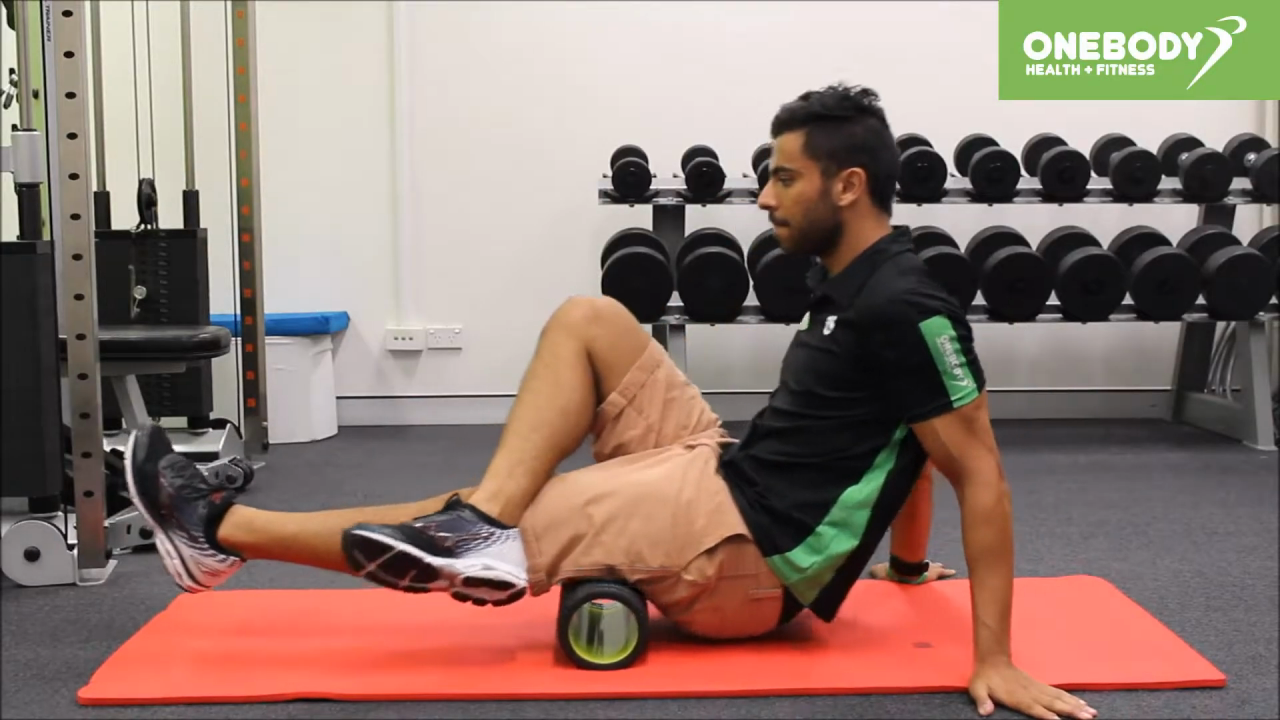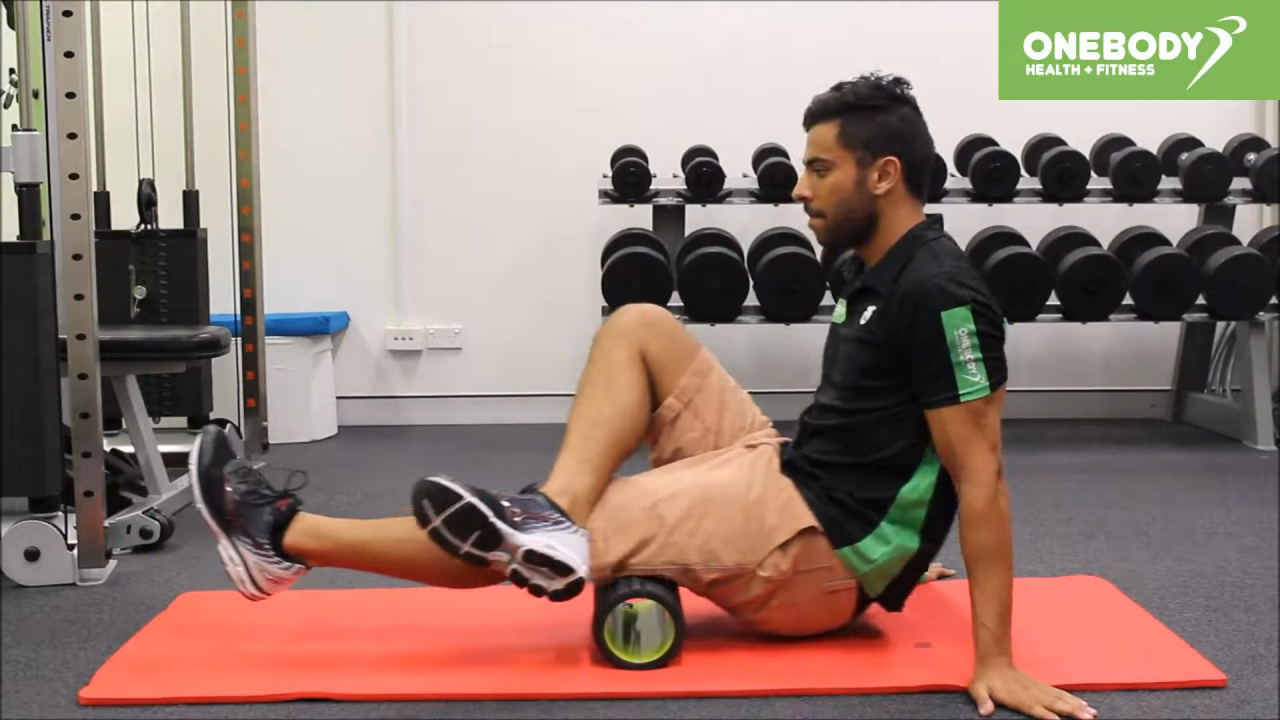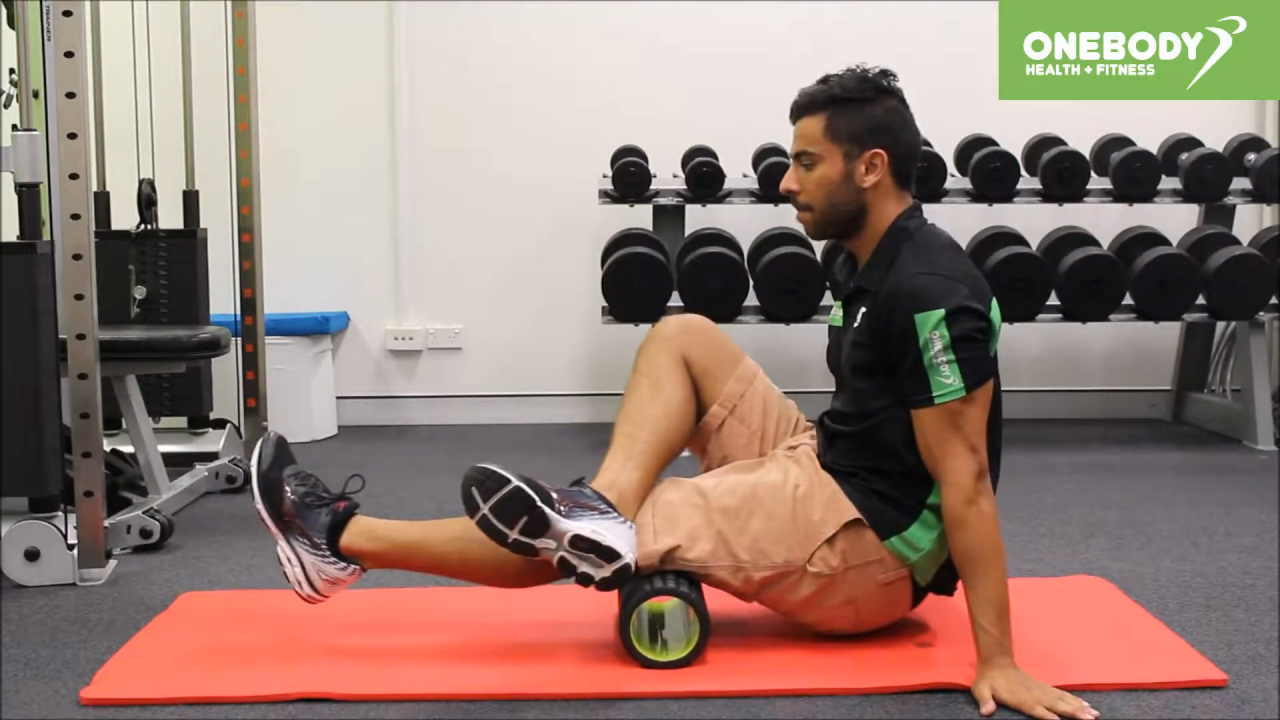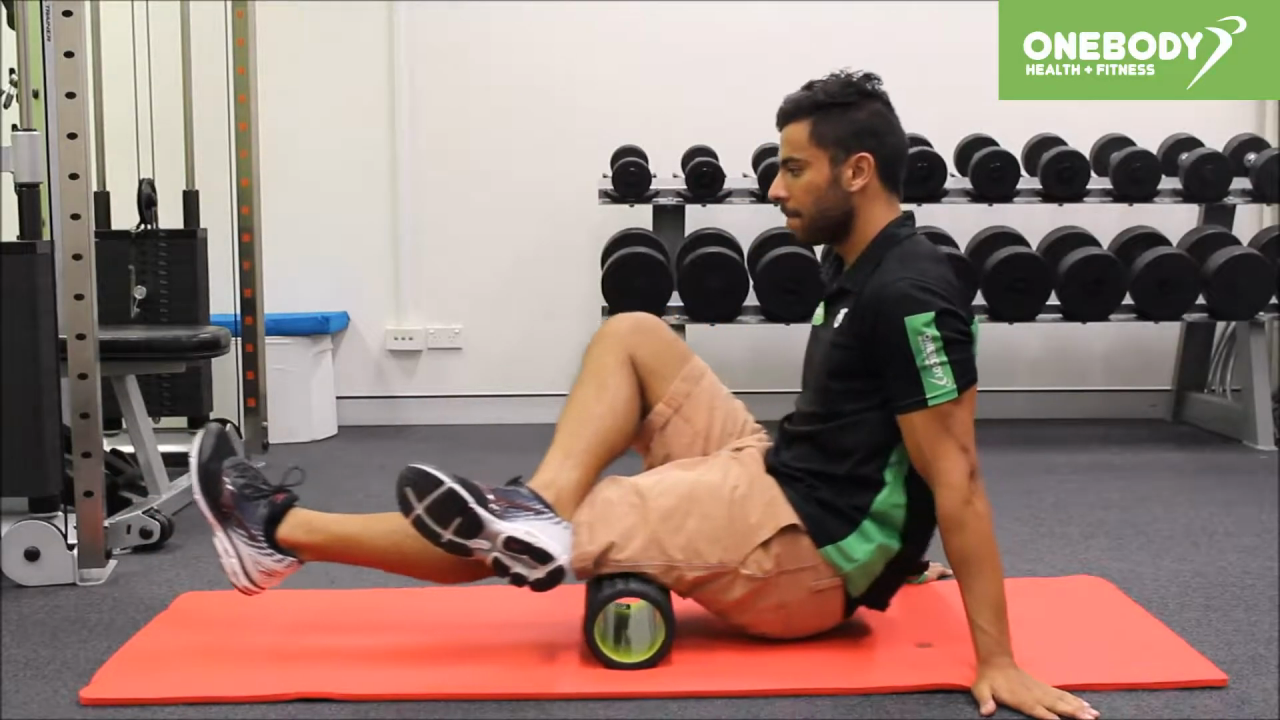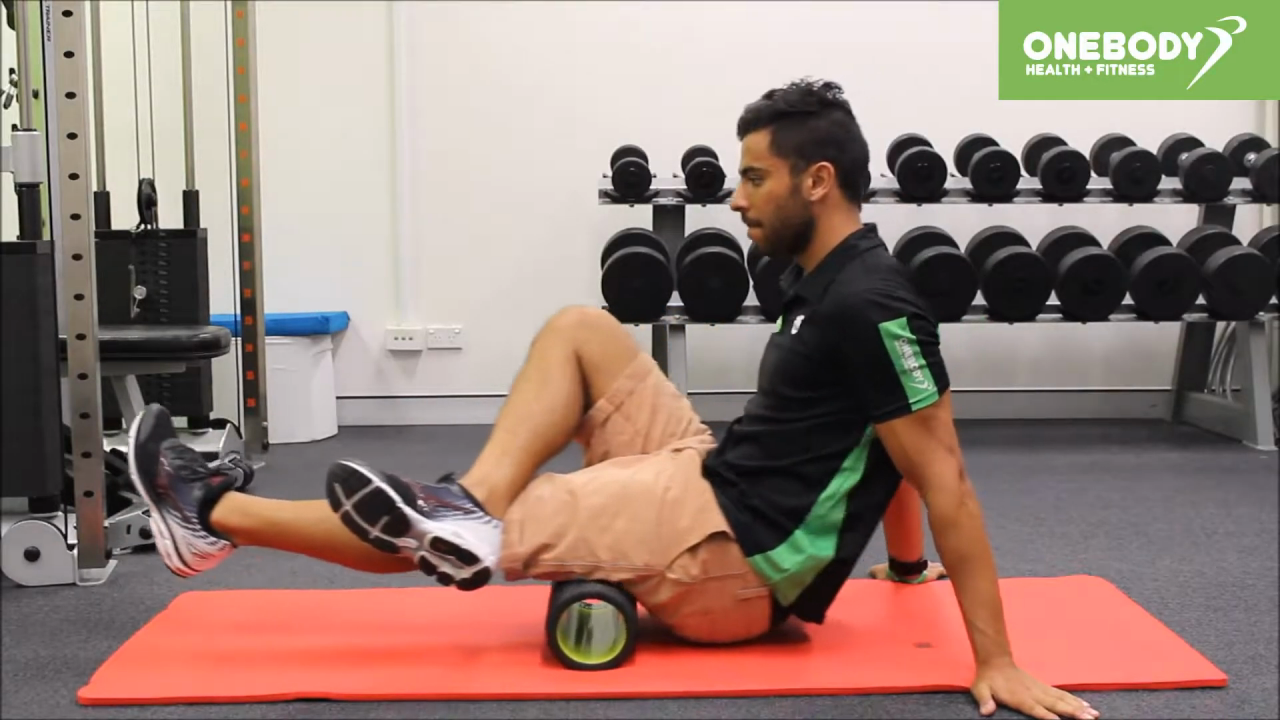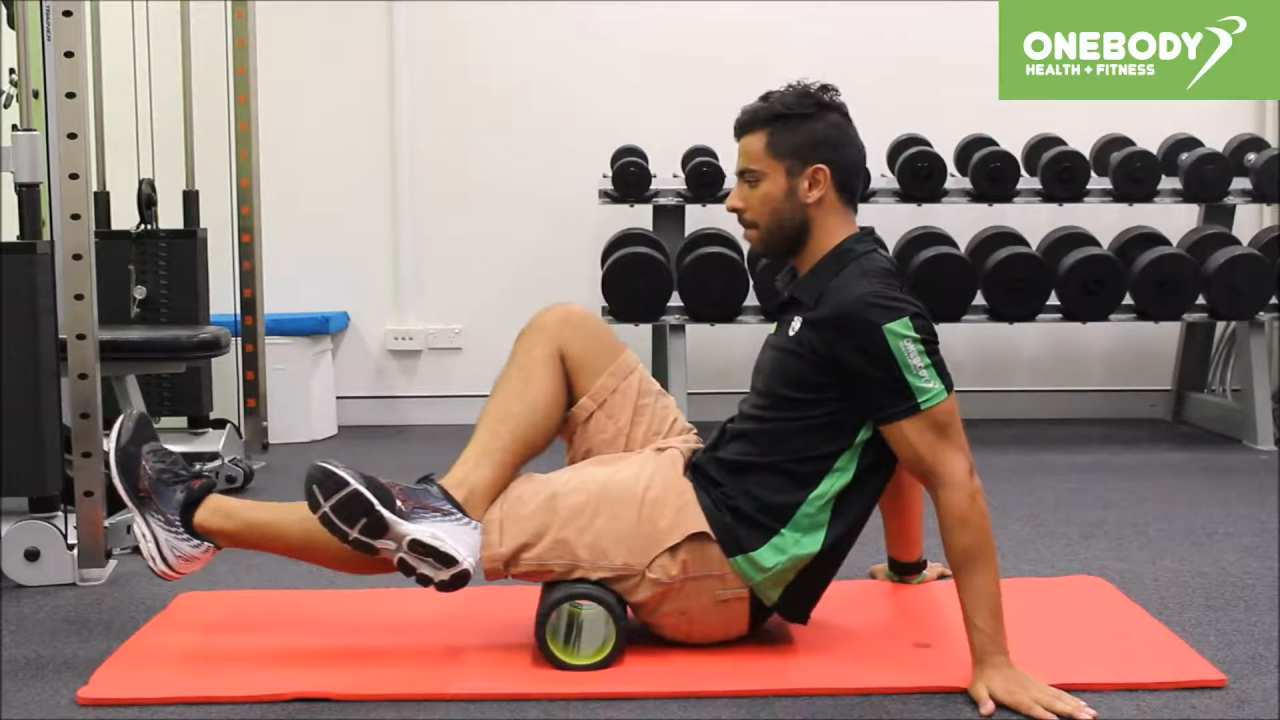
dt=0.4s
person 1, frame 1
left shoulder: (903, 307)
right shoulder: (853, 283)
left elbow: (981, 478)
right elbow: (896, 439)
right wrist: (906, 560)
left hip: (747, 556)
right hip: (731, 482)
left knee: (494, 534)
right knee: (588, 321)
left ankle: (224, 528)
right ankle: (480, 527)
person 1, frame 2
left shoulder: (938, 292)
right shoulder: (879, 273)
left elbow: (980, 476)
right wrist: (906, 547)
left hip: (821, 553)
right hip: (791, 482)
left knee: (508, 549)
right knee: (638, 329)
left ankle: (286, 535)
right ankle: (551, 524)
person 1, frame 3
left shoulder: (925, 289)
right shoulder: (876, 264)
left elbow: (965, 478)
left hip: (865, 553)
right hip: (829, 483)
left knee: (577, 548)
right knee: (682, 339)
left ankle: (342, 538)
right ankle: (597, 516)
person 1, frame 4
left shoulder: (906, 295)
right shoulder: (862, 269)
left elbow: (957, 478)
right elbow: (909, 450)
right wrist: (901, 551)
left hip: (800, 555)
right hip: (775, 485)
left knee: (509, 542)
right knee: (632, 337)
left ankle: (280, 533)
right ankle: (531, 516)
person 1, frame 5
left shoulder: (865, 305)
right shoulder: (829, 279)
left elbow: (944, 477)
right elbow: (890, 448)
right wrist: (902, 563)
left hip: (730, 557)
right hip: (716, 489)
left knee: (437, 541)
right knee: (581, 330)
left ankle: (217, 515)
right ankle: (462, 510)
person 1, frame 6
left shoulder: (866, 309)
right shoulder: (826, 283)
left elbow: (955, 478)
right elbow: (884, 448)
right wrist: (905, 564)
left hip: (714, 556)
right hip: (704, 485)
left knee: (420, 544)
right knee: (565, 329)
left ankle: (196, 517)
right ankle: (443, 513)
